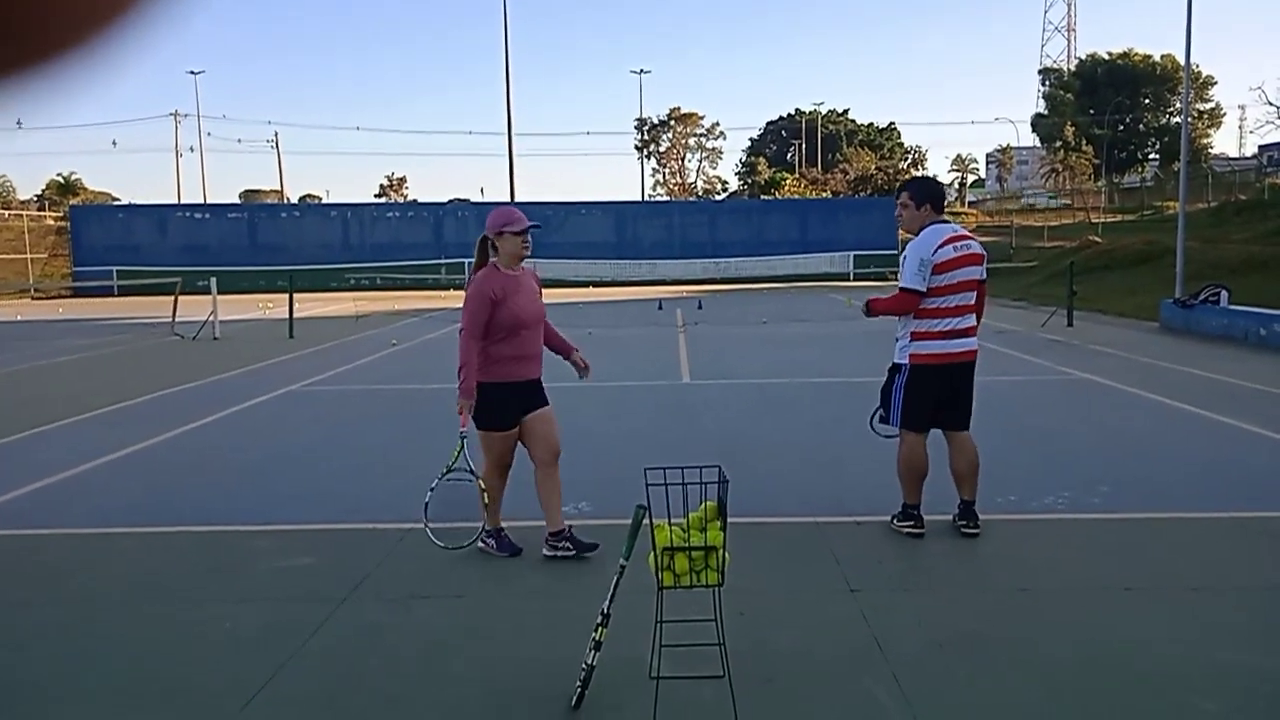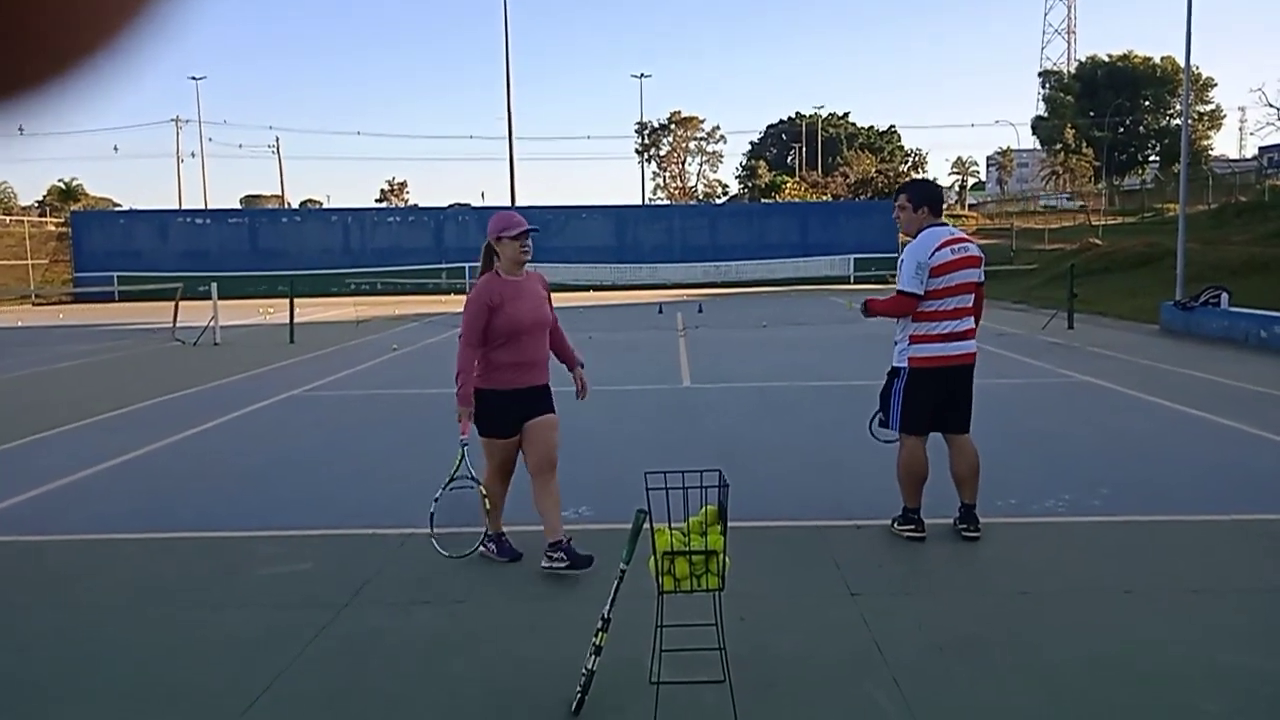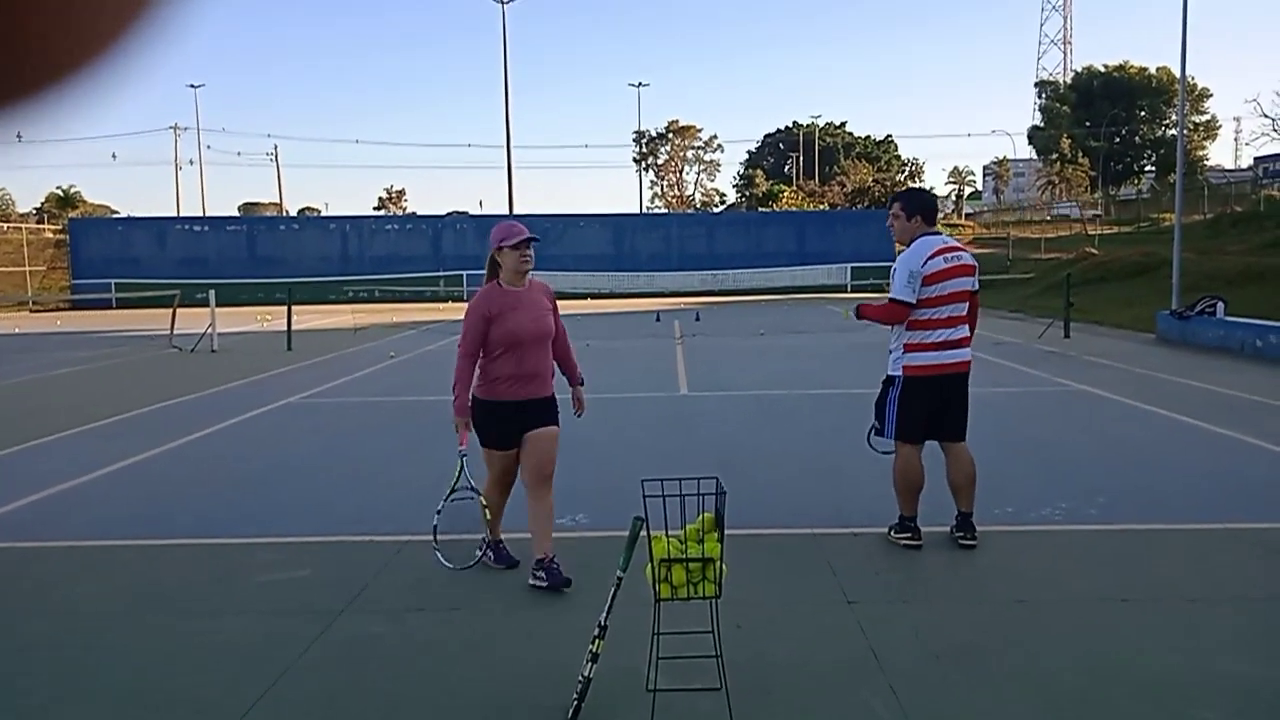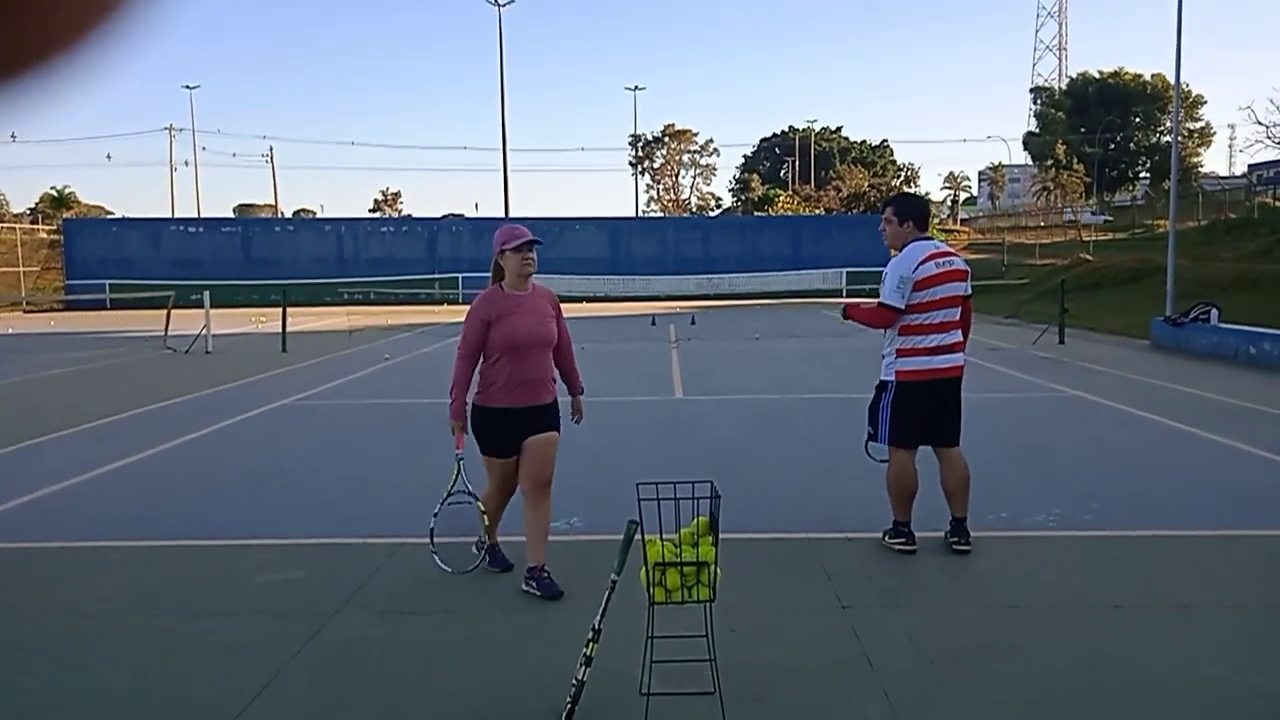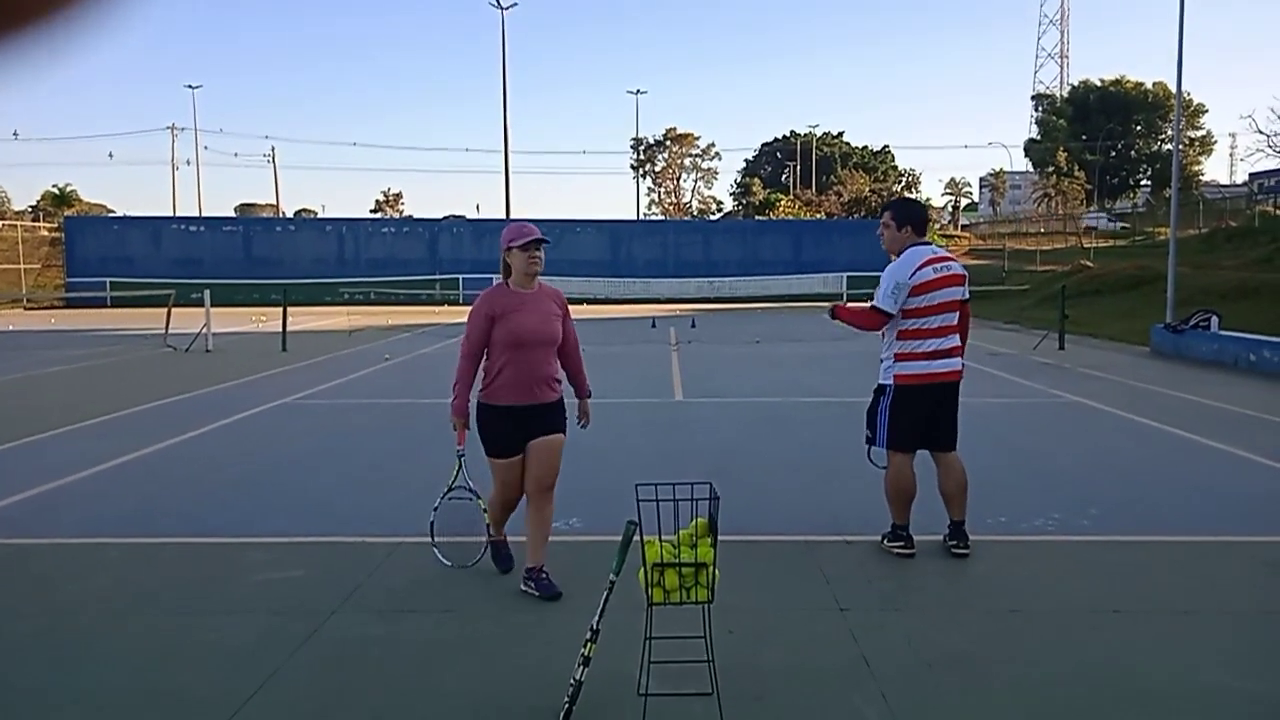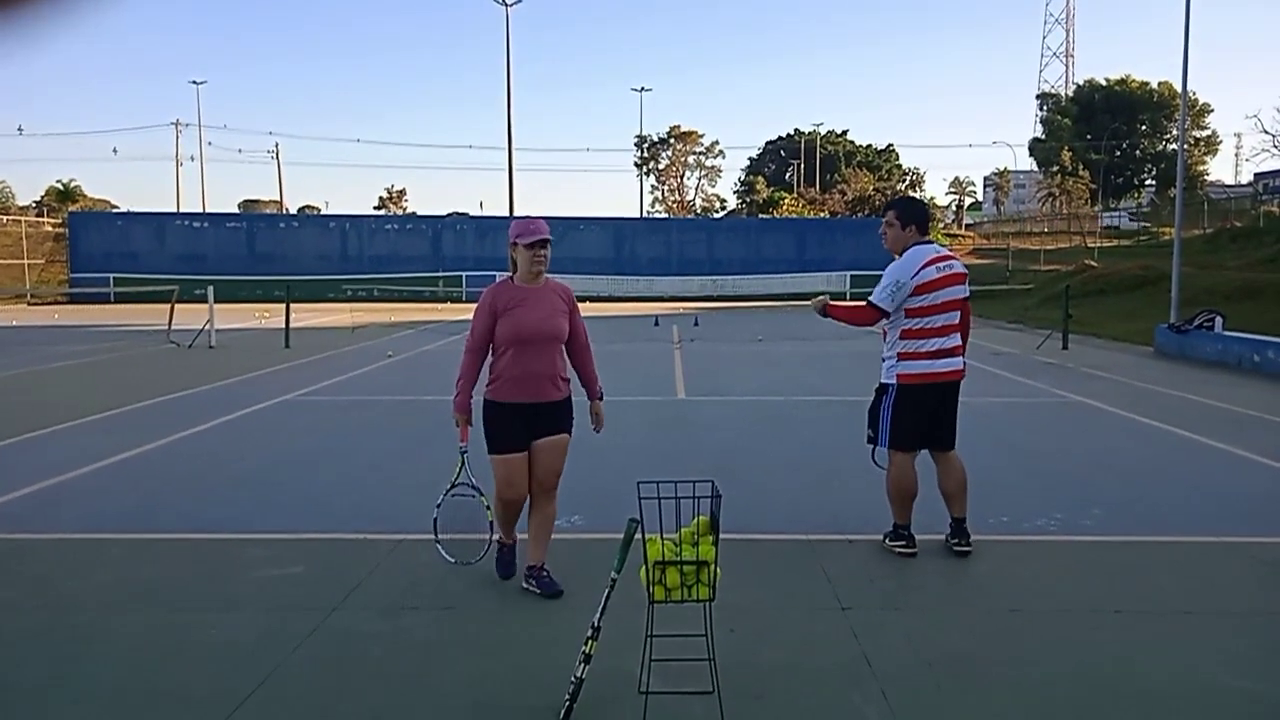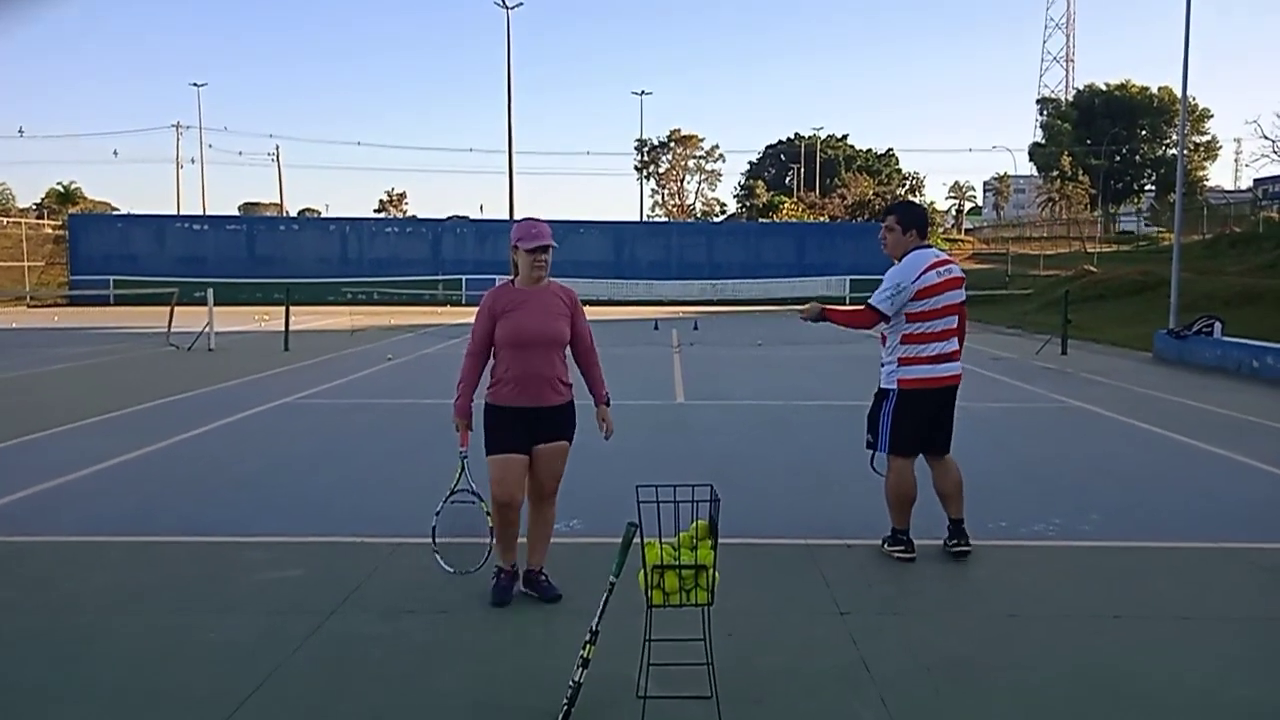
dt=0.1s
person 1, frame 1
left shoulder: (529, 278)
right shoulder: (485, 283)
right elbow: (469, 337)
left wrist: (570, 352)
right wrist: (467, 389)
left hip: (529, 385)
right hip: (493, 389)
left knee: (549, 455)
right knee: (499, 463)
left ankle: (557, 536)
right ankle: (491, 533)
person 1, frame 2
left shoulder: (538, 284)
right shoulder: (485, 291)
left elbow: (552, 331)
right elbow: (469, 344)
left wrist: (574, 365)
right wrist: (465, 395)
left hip: (536, 392)
right hip: (494, 395)
left knee: (545, 468)
right knee: (500, 469)
left ankle: (557, 548)
right ankle: (492, 538)
person 1, frame 3
left shoulder: (544, 293)
right shoulder: (485, 301)
left elbow: (559, 341)
right elbow: (467, 354)
left wrist: (575, 381)
right wrist: (462, 405)
left hip: (541, 403)
right hip: (496, 406)
left knee: (541, 480)
right knee: (501, 480)
left ankle: (544, 564)
right ankle: (491, 543)
person 1, frame 4
left shoulder: (549, 299)
right shoulder: (486, 304)
left elbow: (563, 349)
right elbow: (466, 358)
left wrist: (575, 390)
right wrist: (457, 409)
left hip: (542, 409)
right hip: (495, 412)
left knee: (539, 487)
right knee: (502, 487)
left ankle: (536, 571)
right ankle: (488, 542)
person 1, frame 5
left shoulder: (555, 299)
right shoulder: (491, 301)
left elbow: (570, 350)
right elbow: (470, 354)
left wrist: (582, 393)
right wrist: (459, 405)
left hip: (548, 409)
right hip: (499, 411)
left knee: (542, 490)
right knee: (509, 491)
left ankle: (535, 572)
right ankle: (496, 536)
person 1, frame 6
left shoulder: (563, 295)
right shoulder: (495, 296)
left elbow: (579, 348)
right elbow: (474, 351)
left wrist: (594, 395)
right wrist: (462, 401)
left hip: (555, 407)
right hip: (504, 409)
left knee: (546, 490)
right knee: (510, 495)
left ankle: (536, 569)
right ankle: (506, 541)
person 1, frame 7
left shoulder: (567, 298)
right shoulder: (496, 299)
left elbow: (585, 352)
right elbow: (476, 354)
left wrist: (601, 400)
right wrist: (462, 405)
left hip: (556, 412)
right hip: (505, 413)
left knee: (545, 496)
right knee: (505, 498)
left ankle: (534, 573)
right ankle: (506, 568)
person 2, frame 1
left shoulder: (920, 247)
right shoulder: (972, 244)
left elbow: (906, 302)
right elbow: (978, 298)
left wrist: (872, 306)
left hip: (921, 357)
right hip: (962, 353)
left knee: (912, 434)
right knee: (959, 432)
left ankle: (911, 513)
right ankle: (968, 512)
person 2, frame 2
left shoulder: (918, 249)
right shoulder: (970, 247)
left elbow: (904, 305)
right elbow: (977, 301)
left wrist: (870, 306)
left hip: (920, 361)
right hip: (962, 356)
left knee: (912, 438)
right knee: (959, 435)
left ankle: (911, 517)
right ankle: (969, 515)
person 2, frame 3
left shoulder: (911, 258)
right shoulder: (964, 255)
left elbow: (895, 313)
right elbow: (972, 309)
left wrist: (862, 309)
left hip: (914, 369)
right hip: (956, 365)
left knee: (908, 446)
right knee: (955, 444)
left ankle: (908, 525)
right ankle: (966, 523)
person 2, frame 4
left shoulder: (903, 264)
right shoulder: (956, 260)
left elbow: (884, 317)
right elbow: (964, 315)
left wrist: (851, 311)
left hip: (906, 374)
right hip: (949, 370)
left knee: (901, 451)
right knee: (949, 449)
left ankle: (901, 530)
right ankle: (960, 529)
person 2, frame 5
left shoulder: (901, 269)
right shoulder: (954, 265)
left elbow: (874, 320)
right elbow: (963, 320)
left wrist: (838, 311)
left hip: (905, 378)
right hip: (947, 375)
left knee: (899, 455)
right knee: (946, 453)
left ankle: (900, 533)
right ankle: (958, 532)
person 2, frame 6
left shoulder: (904, 268)
right shoulder: (954, 264)
left elbow: (869, 315)
right elbow: (964, 318)
left wrist: (827, 308)
left hip: (908, 378)
right hip: (948, 373)
left knee: (901, 454)
right knee: (945, 452)
left ankle: (902, 533)
right ankle: (960, 531)
person 2, frame 7
left shoulder: (904, 273)
right shoulder: (951, 268)
left elbow: (868, 318)
right elbow: (960, 322)
left wrist: (823, 313)
left hip: (907, 383)
right hip: (946, 378)
left knee: (899, 459)
right knee: (940, 456)
left ankle: (900, 538)
right ankle: (957, 532)
